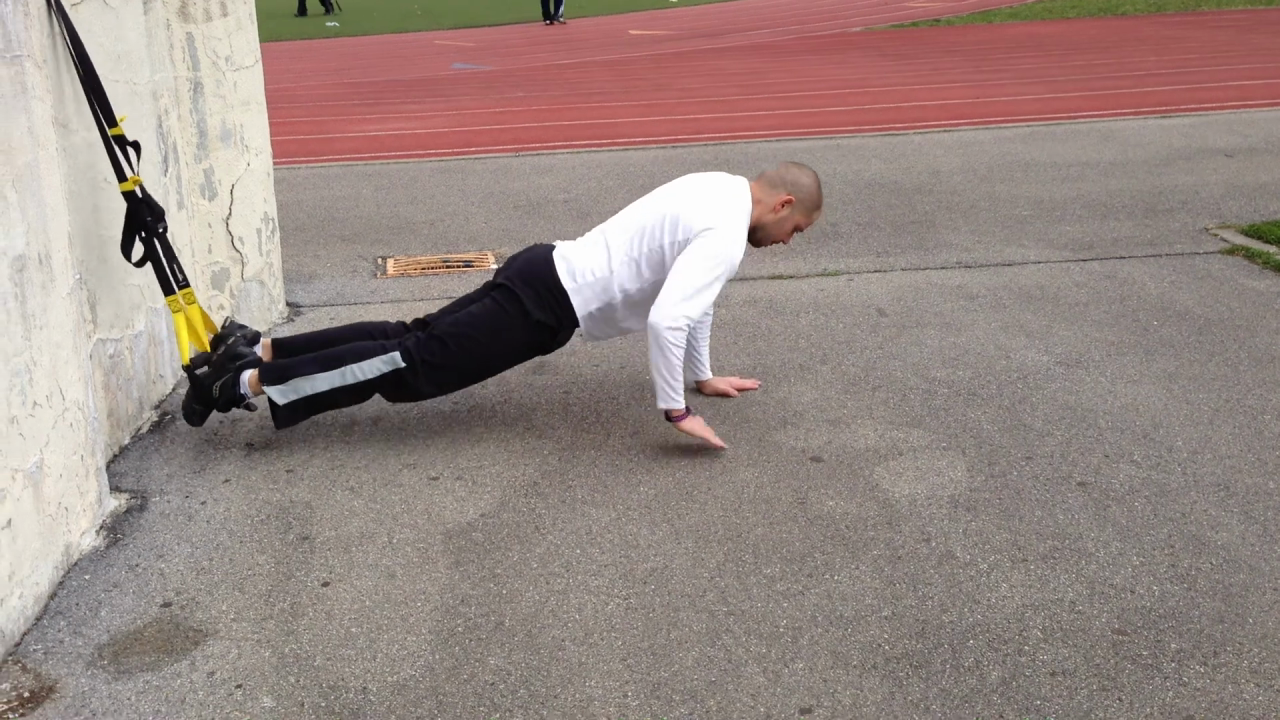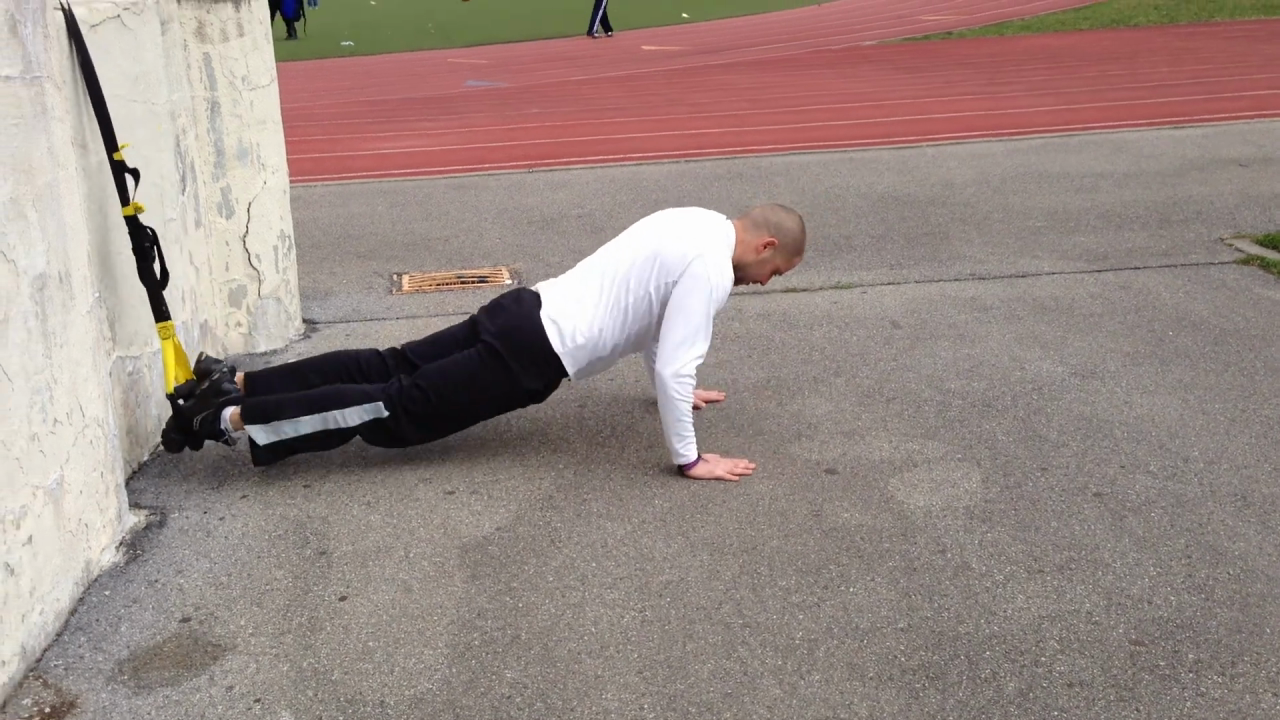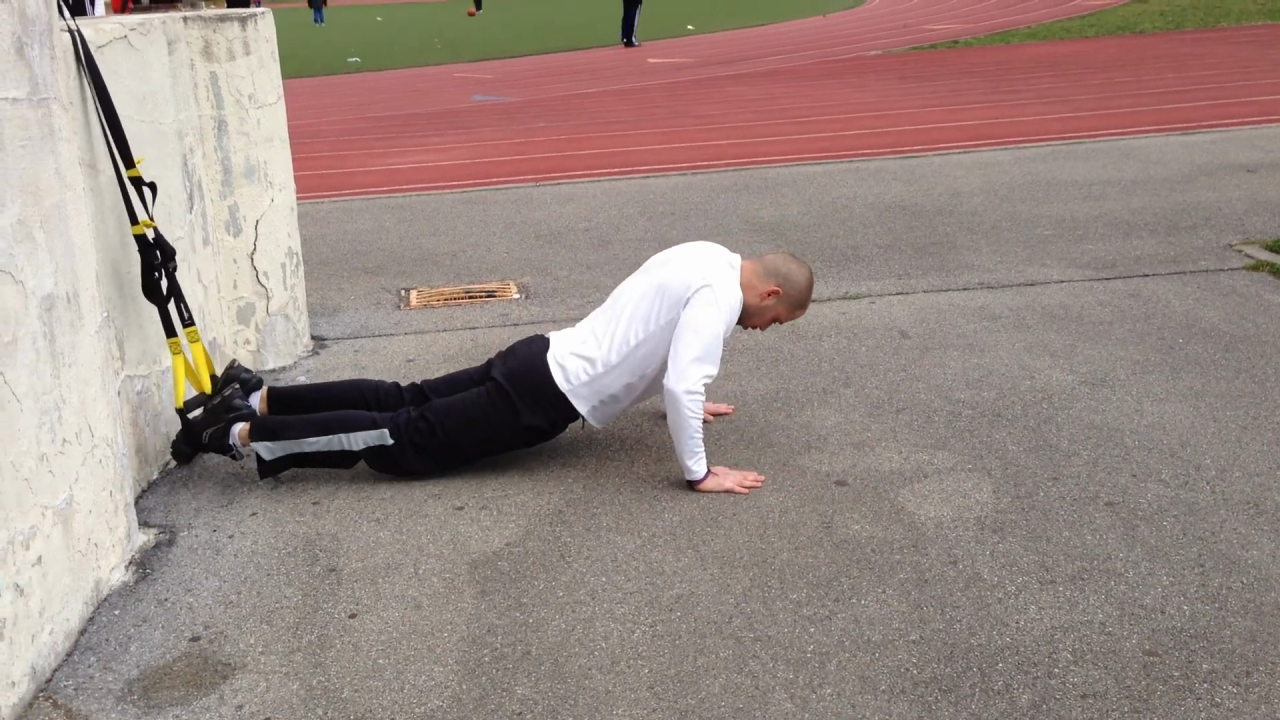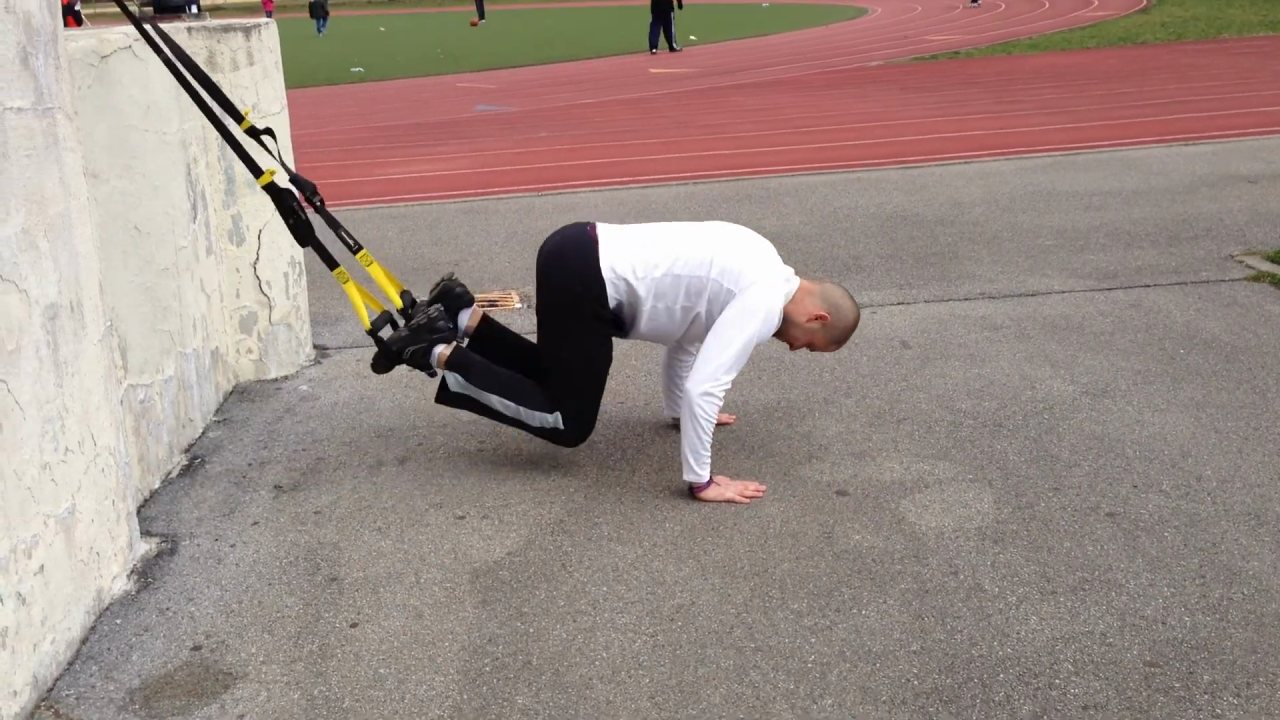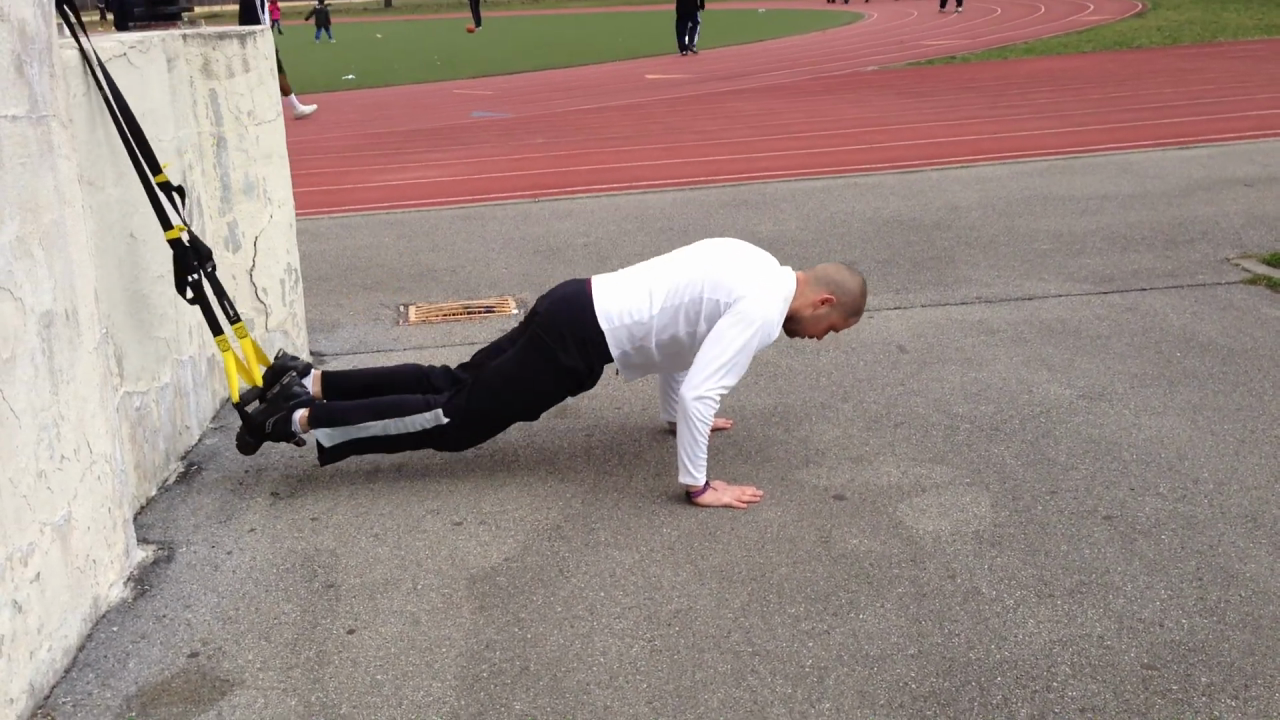
dt=1s
person 1, frame 1
left shoulder: (718, 186)
right shoulder: (724, 237)
left elbow: (684, 298)
right elbow: (667, 321)
left wrist: (706, 375)
right wrist: (676, 410)
left hip: (542, 272)
right hip: (547, 303)
left knee: (407, 341)
right knee: (410, 366)
left ankle: (259, 348)
right ankle: (248, 380)
person 1, frame 2
left shoulder: (698, 223)
right shoulder: (713, 267)
right elbow: (674, 367)
left wrist: (676, 390)
right wrist: (689, 458)
left hip: (526, 312)
right hip: (536, 353)
left knee: (387, 369)
right knee: (396, 411)
left ankle: (234, 381)
right ankle: (232, 417)
person 1, frame 3
left shoulder: (708, 257)
right shoulder: (721, 295)
right elbow: (681, 384)
left wrist: (688, 402)
right wrist: (699, 472)
left hip: (543, 361)
right hip: (546, 398)
left knee: (404, 403)
right knee: (404, 441)
left ankle: (256, 396)
right ankle: (243, 432)
person 1, frame 4
left shoulder: (760, 274)
right shoulder: (767, 302)
left elbow: (682, 328)
right elbow: (701, 387)
left wrist: (682, 412)
right wrist: (701, 480)
left hip: (576, 250)
right hip: (581, 271)
left knee: (562, 381)
right knee: (568, 423)
left ankle: (461, 319)
right ankle: (444, 356)
person 1, frame 5
left shoulder: (752, 265)
right shoulder: (767, 307)
right elbow: (701, 392)
left wrist: (676, 415)
right wrist: (698, 485)
left hip: (576, 309)
right hip: (581, 340)
left knee: (453, 387)
right knee: (456, 419)
left ankle: (309, 383)
right ankle: (303, 420)
